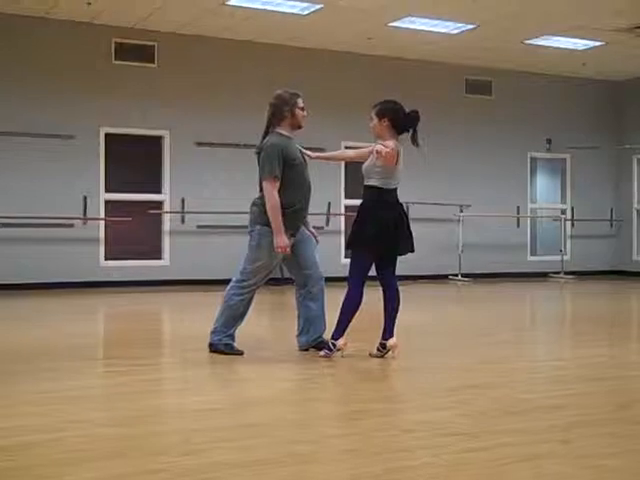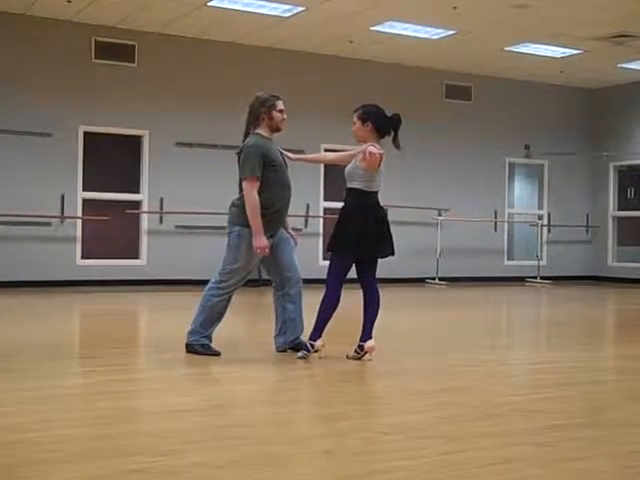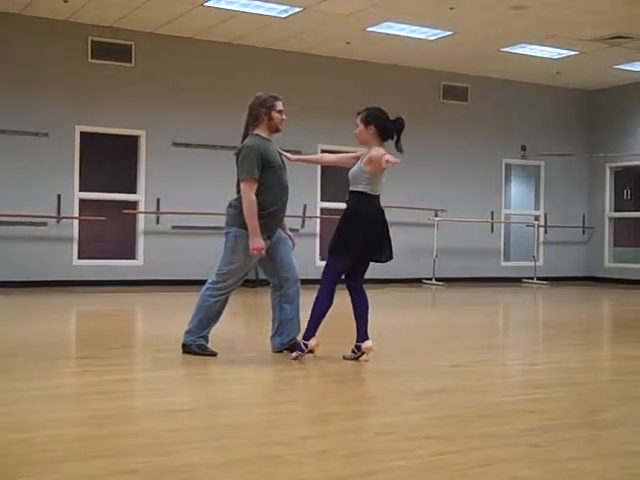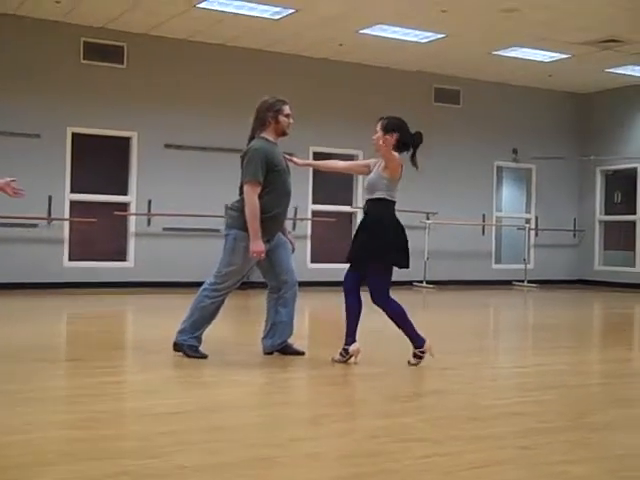
dt=1s
person 1, frame 1
left shoulder: (290, 144)
right shoulder: (274, 145)
right elbow: (270, 191)
left wrist: (305, 225)
right wrist: (278, 233)
left hip: (295, 228)
right hip: (270, 228)
left knee: (312, 280)
right knee: (246, 284)
left ankle: (312, 338)
right ankle: (220, 338)
person 1, frame 2
left shoulder: (271, 146)
right shoulder: (254, 146)
right elbow: (250, 192)
left wrist: (286, 227)
right wrist: (257, 234)
left hip: (274, 230)
right hip: (249, 229)
left knee: (290, 281)
right knee: (225, 284)
left ankle: (289, 339)
right ankle: (197, 338)
person 1, frame 3
left shoulder: (270, 146)
right shoulder: (253, 147)
right elbow: (247, 193)
left wrist: (284, 228)
right wrist: (254, 235)
left hip: (272, 231)
right hip: (246, 231)
left knee: (288, 282)
right knee: (222, 285)
left ankle: (285, 339)
right ankle: (194, 339)
person 1, frame 4
left shoulder: (275, 150)
right shoulder: (259, 150)
right elbow: (250, 195)
left wrist: (284, 232)
right wrist: (255, 238)
left hip: (271, 233)
right hip: (247, 231)
left knee: (286, 284)
right knee: (220, 286)
left ankle: (276, 340)
right ankle: (186, 338)
person 2, frame 1
left shoulder: (390, 147)
right shoulder: (384, 147)
right elbow: (349, 154)
left wrist: (382, 153)
right wrist: (315, 155)
left hip: (376, 216)
right hip: (388, 217)
left knee: (356, 280)
right knee: (388, 279)
left ankle: (337, 338)
right ankle: (387, 338)
person 2, frame 2
left shoulder: (371, 152)
right shoulder: (363, 153)
left elbow: (371, 157)
right elbow: (329, 157)
left wrist: (371, 153)
right wrist: (296, 157)
left hip: (357, 218)
right hip: (369, 219)
left knee: (334, 282)
right knee: (368, 282)
left ankle: (315, 339)
right ankle: (366, 339)
person 2, frame 3
left shoulder: (374, 155)
right shoulder: (365, 156)
left elbow: (381, 155)
right elbow: (331, 158)
left wrist: (387, 157)
right wrist: (296, 158)
left hip: (359, 221)
right hip: (367, 222)
left knee: (328, 281)
right knee: (354, 282)
left ankle: (309, 338)
right ankle: (362, 340)
person 2, frame 4
left shoulder: (392, 162)
right shoulder: (376, 164)
left elbow: (390, 156)
right elbow: (341, 165)
left wrist: (387, 149)
right wrist: (306, 163)
left hip: (383, 230)
right hip: (372, 229)
left knee: (379, 295)
right knee: (351, 285)
left ankle: (419, 343)
right ankle: (349, 343)
